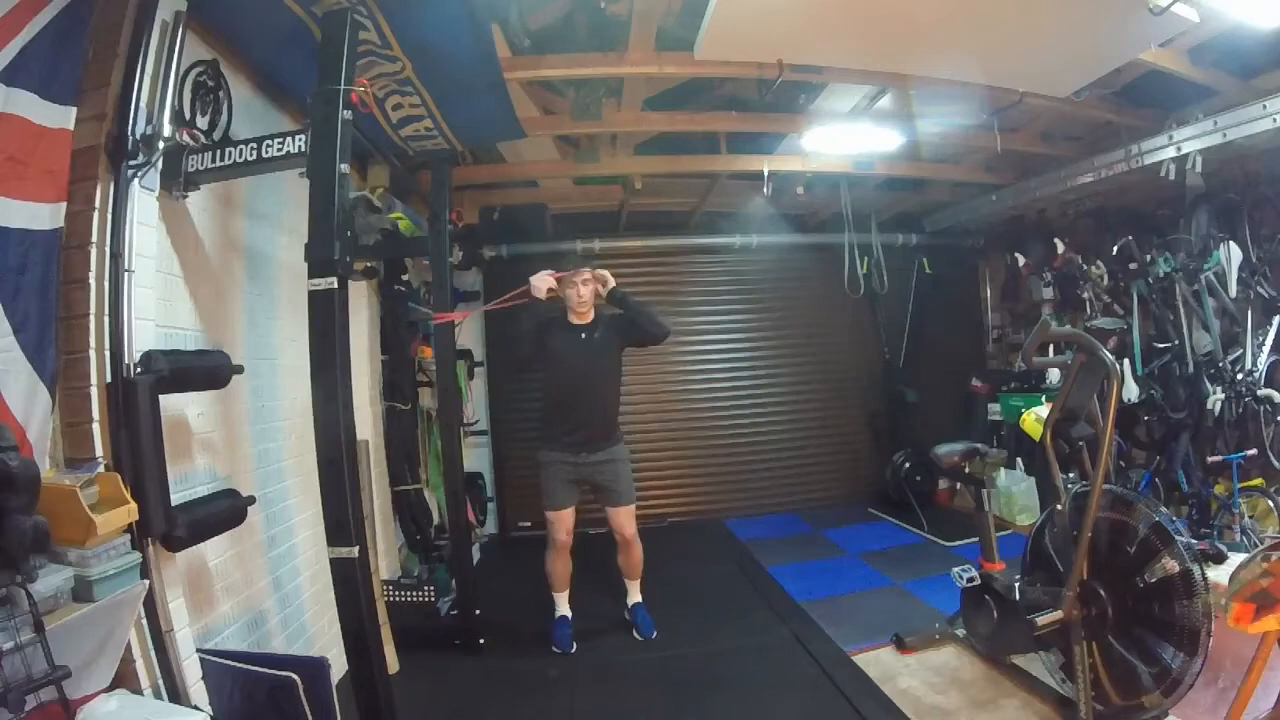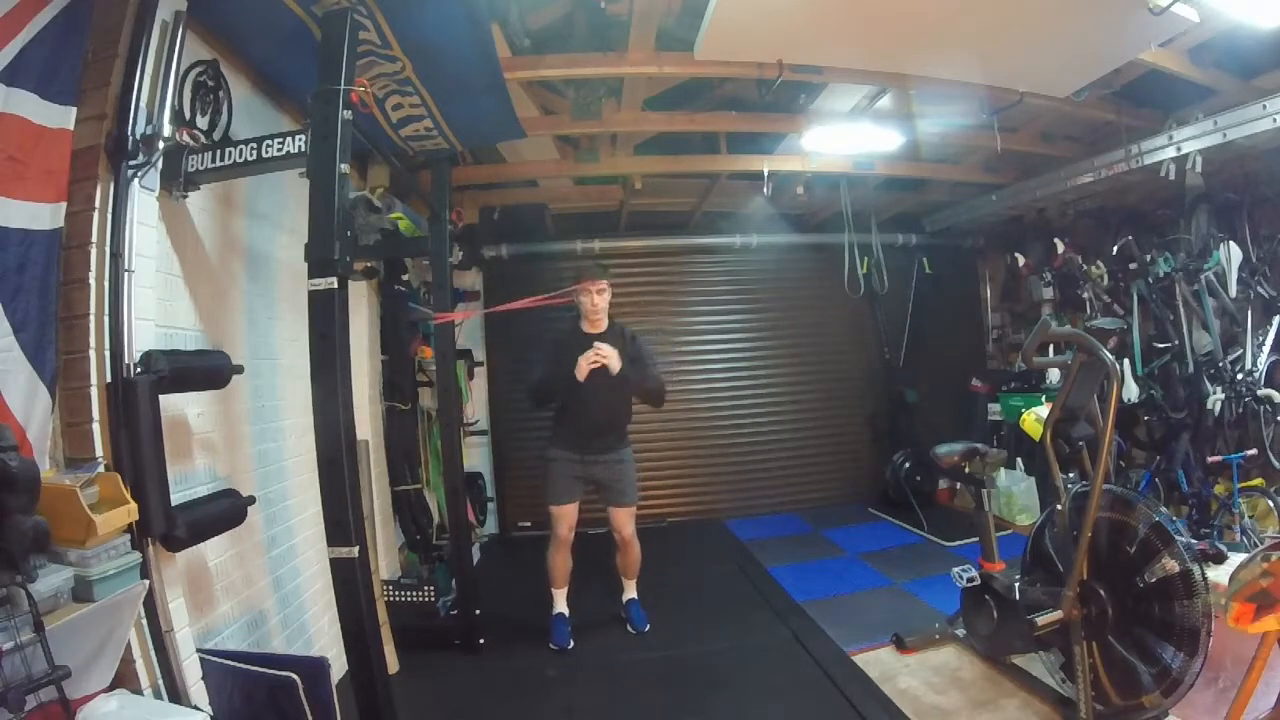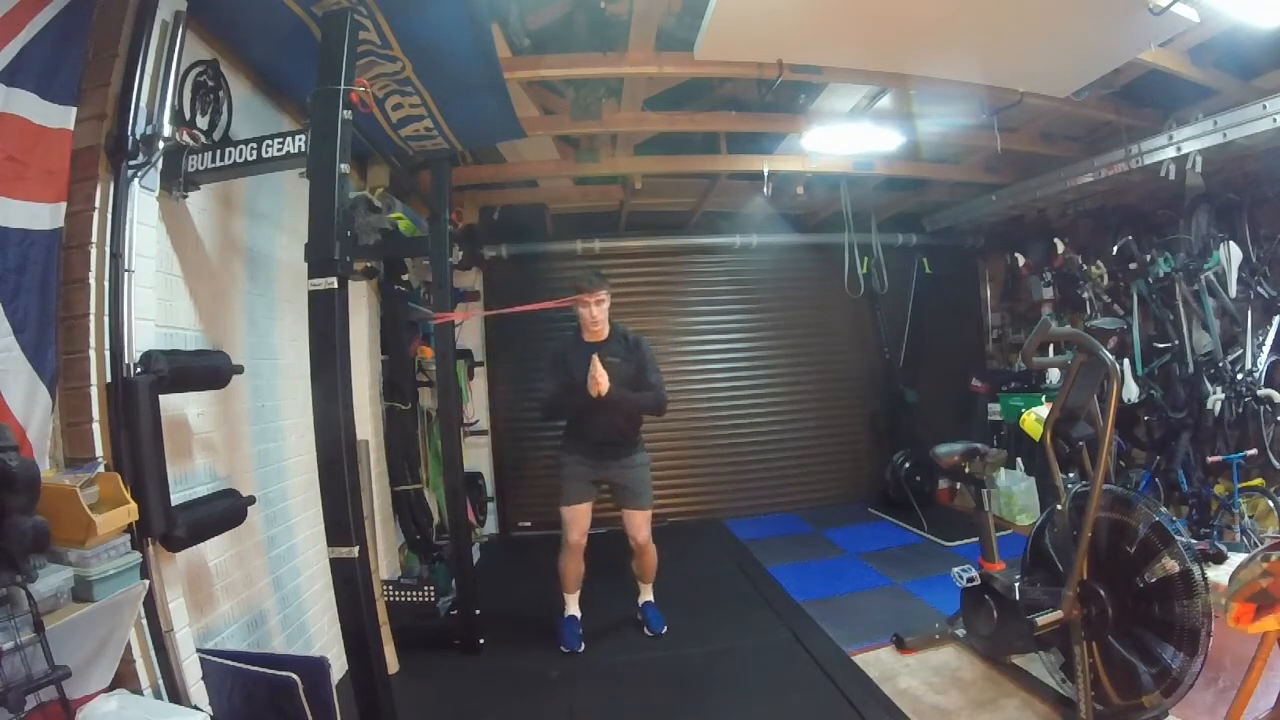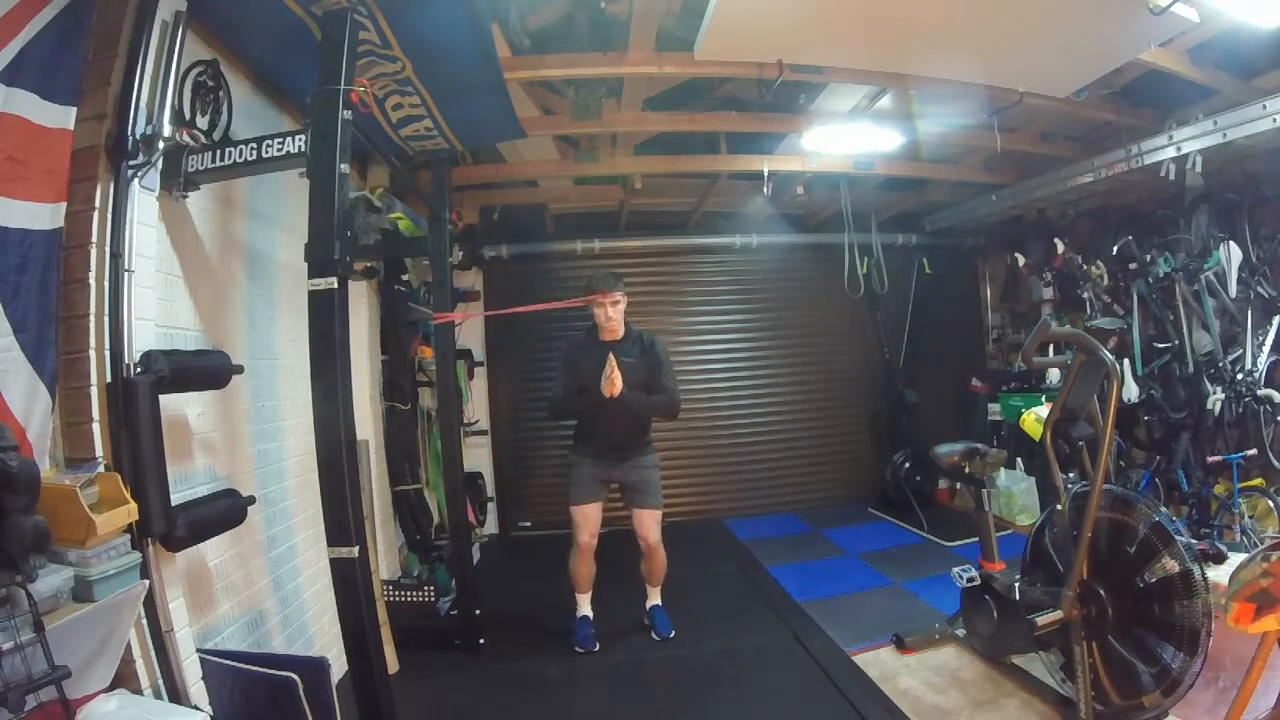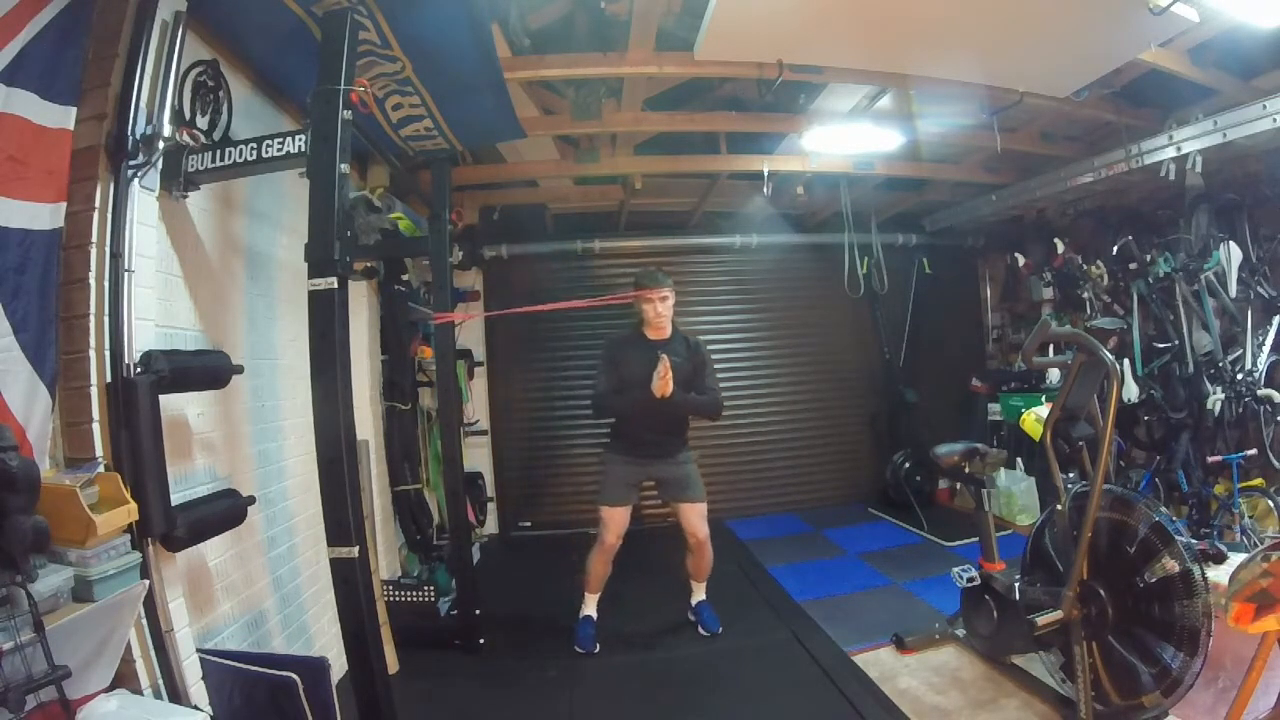
dt=1s
person 1, frame 1
left shoulder: (613, 326)
right shoulder: (548, 330)
left elbow: (659, 331)
right elbow: (519, 351)
left wrist: (615, 293)
right wrist: (537, 301)
left hip: (608, 450)
right hip: (560, 455)
left knee: (627, 534)
right knee: (560, 539)
left ankle: (635, 603)
right ankle: (562, 613)
person 1, frame 2
left shoulder: (629, 342)
right shoulder: (562, 343)
left elbow: (658, 395)
right elbow: (538, 397)
left wrist: (621, 371)
right wrist: (573, 377)
left hip: (614, 453)
right hip: (567, 453)
left knee: (625, 534)
right knee: (562, 535)
left ankle: (629, 599)
right ankle: (559, 611)
person 1, frame 3
left shoulder: (634, 346)
right shoulder: (565, 352)
left elbow: (658, 402)
right elbow: (551, 408)
left wrist: (611, 392)
right wrist: (586, 394)
left hip: (628, 456)
right hip: (579, 458)
left knee: (641, 539)
right knee: (574, 540)
left ankle: (646, 601)
right ankle: (571, 613)
person 1, frame 4
left shoulder: (649, 347)
right shoulder: (577, 350)
left elbow: (671, 405)
right elbow: (559, 408)
left wrist: (623, 394)
right wrist: (599, 394)
left hip: (638, 457)
right hip: (589, 458)
left knee: (651, 541)
right knee: (584, 541)
left ankle: (654, 605)
right ankle: (584, 614)
person 1, frame 5
left shoulder: (692, 349)
right shoulder: (618, 348)
left elbow: (714, 407)
right elbow: (600, 406)
left wrist: (674, 394)
right wrist: (649, 393)
left hip: (675, 455)
right hip: (624, 457)
left knee: (699, 537)
right knee: (609, 540)
left ankle: (699, 601)
right ankle: (588, 613)
